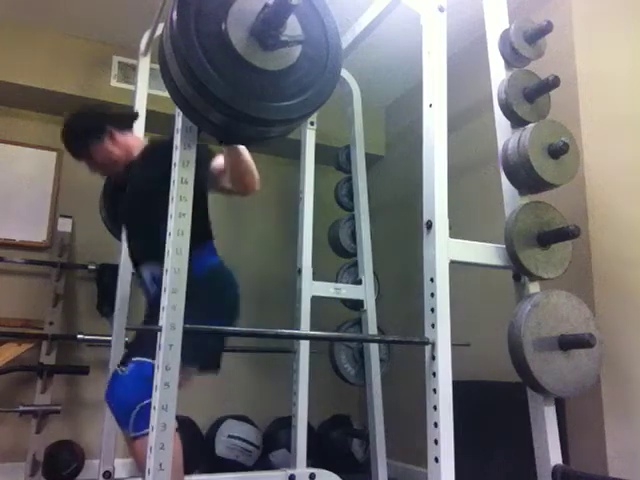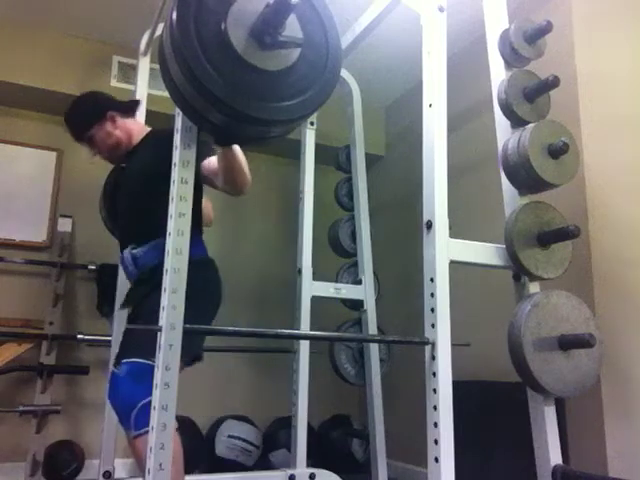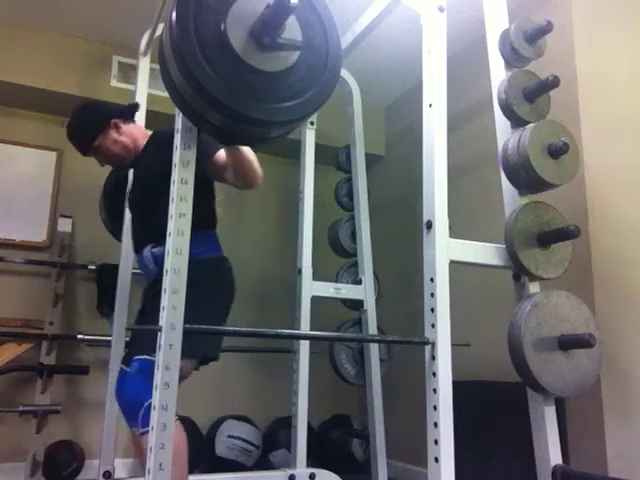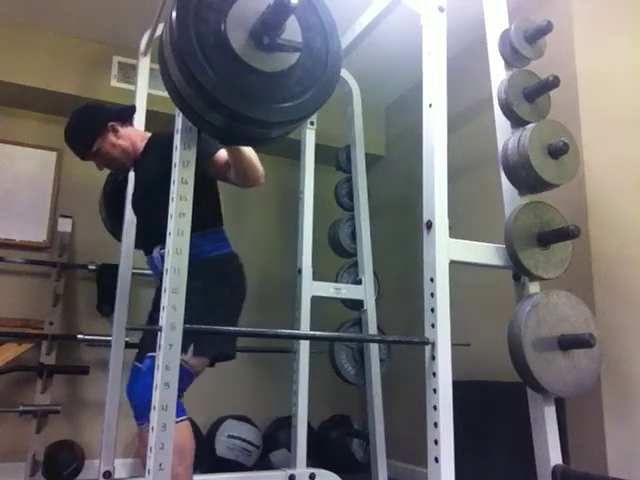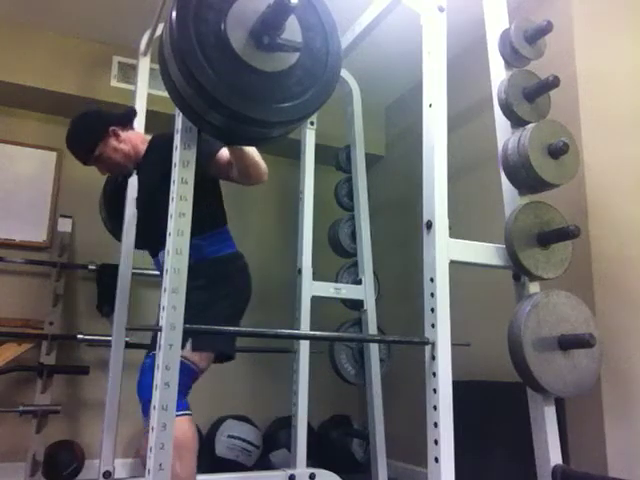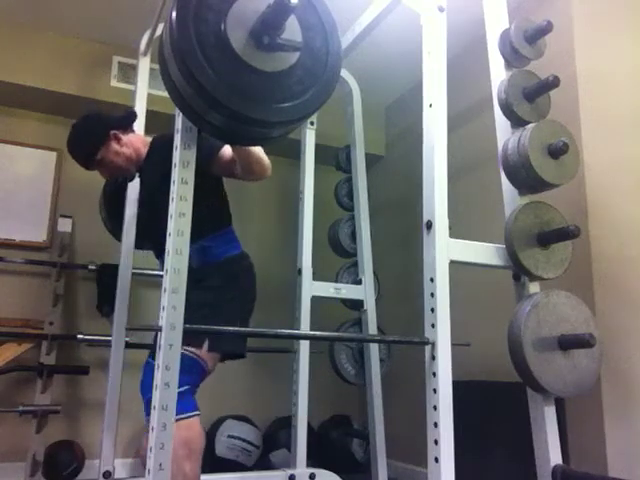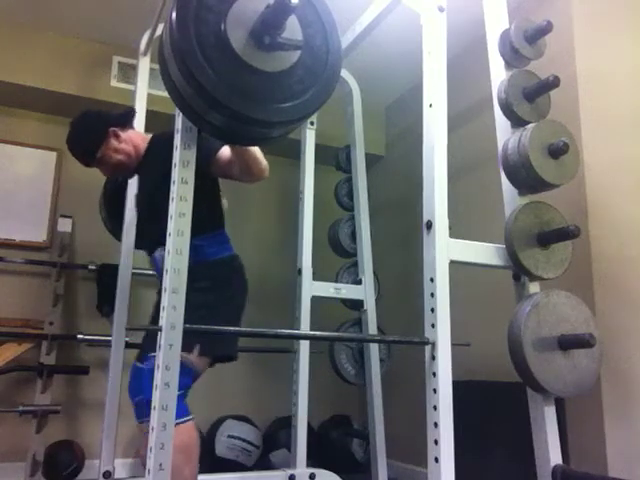
dt=0.2s
person 1, frame 1
left shoulder: (170, 155)
right shoulder: (131, 177)
left elbow: (245, 182)
left hip: (203, 295)
left knee: (136, 395)
right knee: (125, 393)
person 1, frame 2
left shoulder: (171, 144)
right shoulder: (133, 164)
left elbow: (236, 184)
left hip: (184, 283)
right hip: (152, 287)
left knee: (135, 393)
right knee: (127, 392)
person 1, frame 3
left shoulder: (176, 145)
right shoulder: (141, 167)
left elbow: (248, 177)
left hip: (197, 281)
right hip: (167, 283)
left knee: (143, 393)
right knee: (133, 391)
person 1, frame 4
left shoulder: (178, 144)
right shoulder: (143, 169)
left elbow: (251, 175)
left hip: (208, 279)
left knee: (155, 391)
right knee: (143, 390)
person 1, frame 5
left shoulder: (179, 146)
right shoulder: (145, 173)
left elbow: (254, 173)
left hip: (215, 279)
right hip: (188, 283)
right knee: (154, 390)
person 1, frame 6
right shoulder: (147, 175)
left elbow: (258, 169)
left hip: (220, 280)
right hip: (192, 283)
left knee: (172, 389)
right knee: (157, 389)
person 1, frame 7
left shoulder: (178, 145)
right shoulder: (146, 171)
left elbow: (255, 170)
left hip: (211, 281)
right hip: (182, 284)
right knee: (145, 389)
